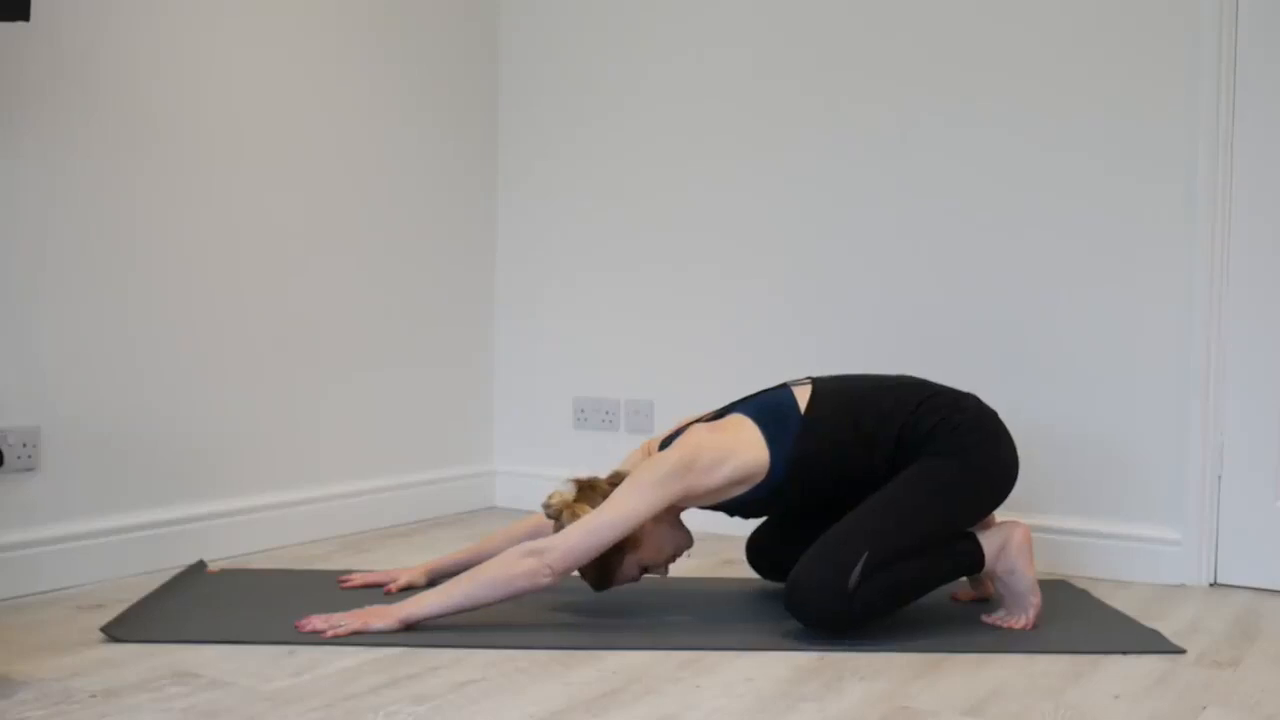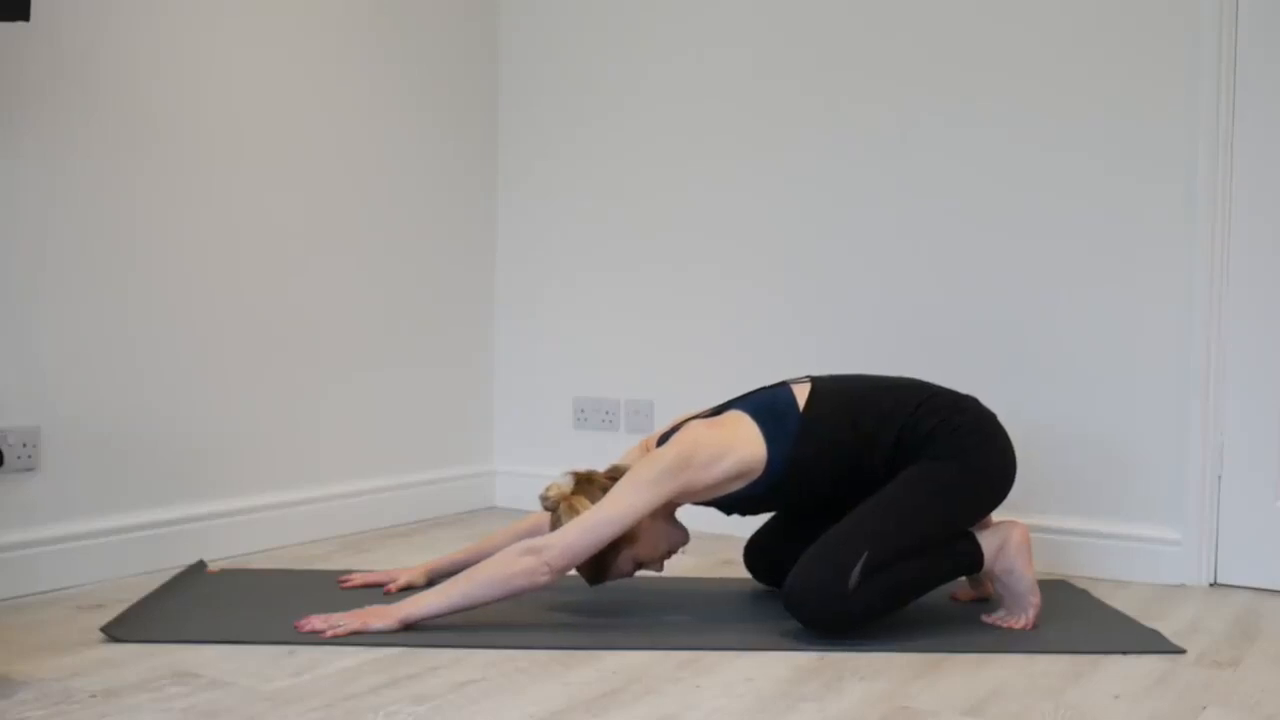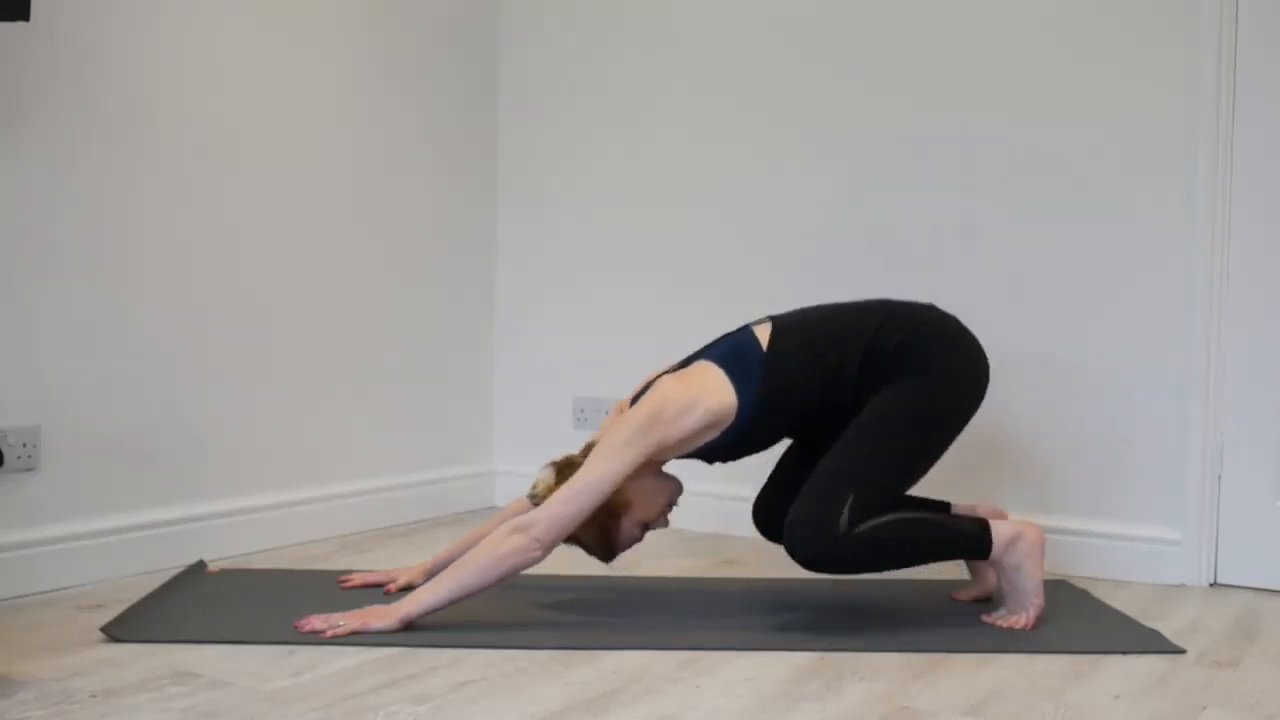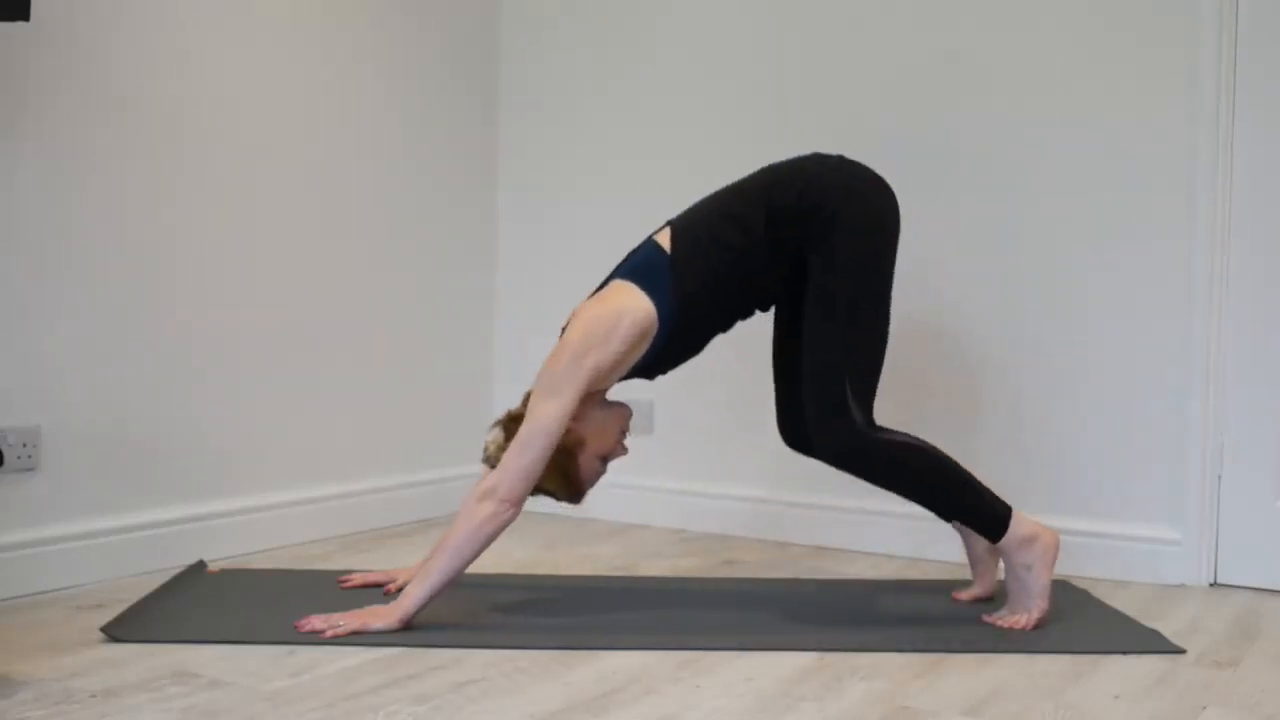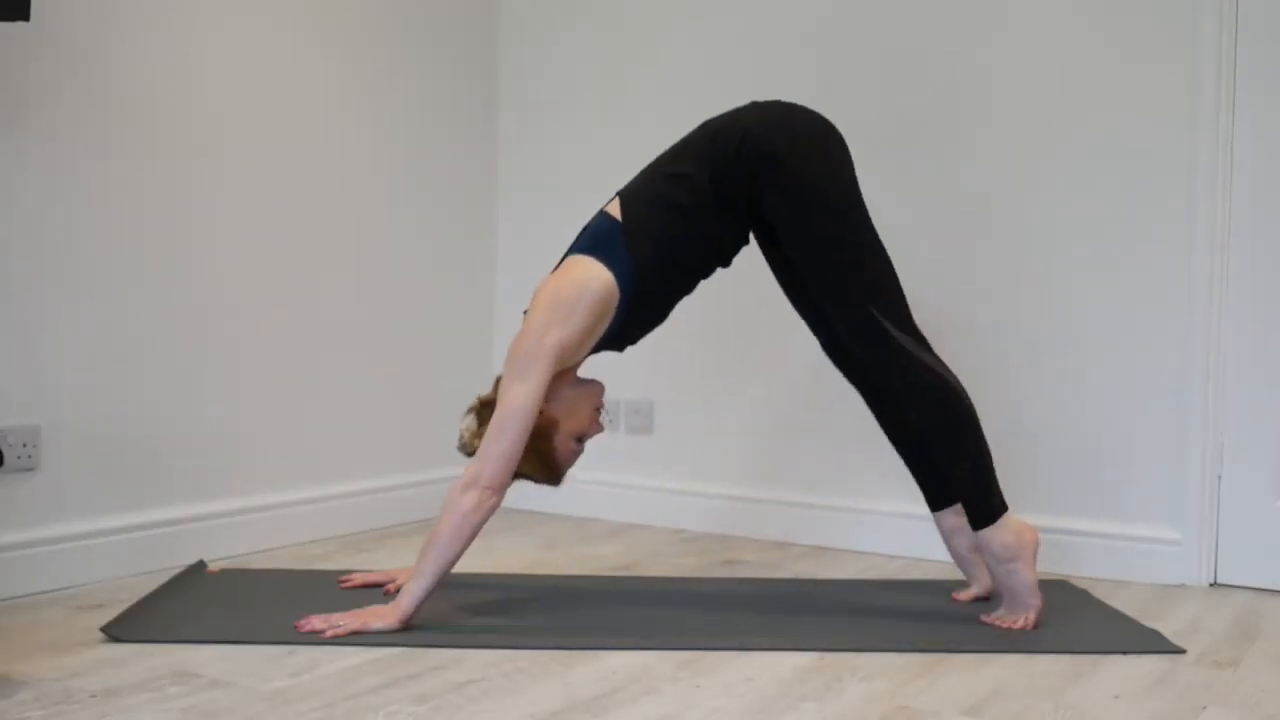
dt=1s
person 1, frame 1
left shoulder: (681, 472)
right shoulder: (660, 458)
left elbow: (543, 563)
right elbow: (547, 529)
left wrist: (402, 615)
right wrist: (429, 569)
left hip: (961, 443)
right hip: (904, 443)
left knee: (821, 597)
right knee: (773, 556)
left ankle: (990, 549)
right ankle: (949, 532)
person 1, frame 2
left shoulder: (681, 466)
right shoulder: (658, 456)
left elbow: (541, 559)
right elbow: (546, 523)
left wrist: (402, 614)
right wrist: (428, 569)
left hip: (960, 445)
right hip: (902, 445)
left knee: (820, 597)
right knee: (770, 561)
left ankle: (990, 549)
right ankle: (956, 535)
person 1, frame 3
left shoulder: (655, 424)
right shoulder: (641, 420)
left elbow: (532, 536)
right elbow: (534, 506)
left wrist: (403, 611)
right wrist: (423, 568)
left hip: (930, 358)
right hip: (880, 365)
left knee: (818, 538)
right knee: (778, 518)
left ankle: (1004, 541)
right ankle: (973, 522)
person 1, frame 4
left shoulder: (582, 360)
right shoulder: (581, 359)
left elbow: (500, 497)
right elbow: (499, 486)
left wrist: (402, 608)
right wrist: (423, 569)
left hip: (835, 209)
right hip: (803, 228)
left knee: (838, 429)
right knee: (804, 428)
left ankle: (1019, 537)
right ankle: (980, 528)
person 1, frame 5
left shoulder: (550, 340)
right shoulder: (552, 342)
left elbow: (484, 483)
right elbow: (487, 478)
left wrist: (401, 607)
right wrist: (421, 569)
left hip: (775, 155)
right hip: (755, 173)
left knee: (879, 345)
right knee: (863, 352)
left ankle: (999, 533)
right ankle: (969, 532)
